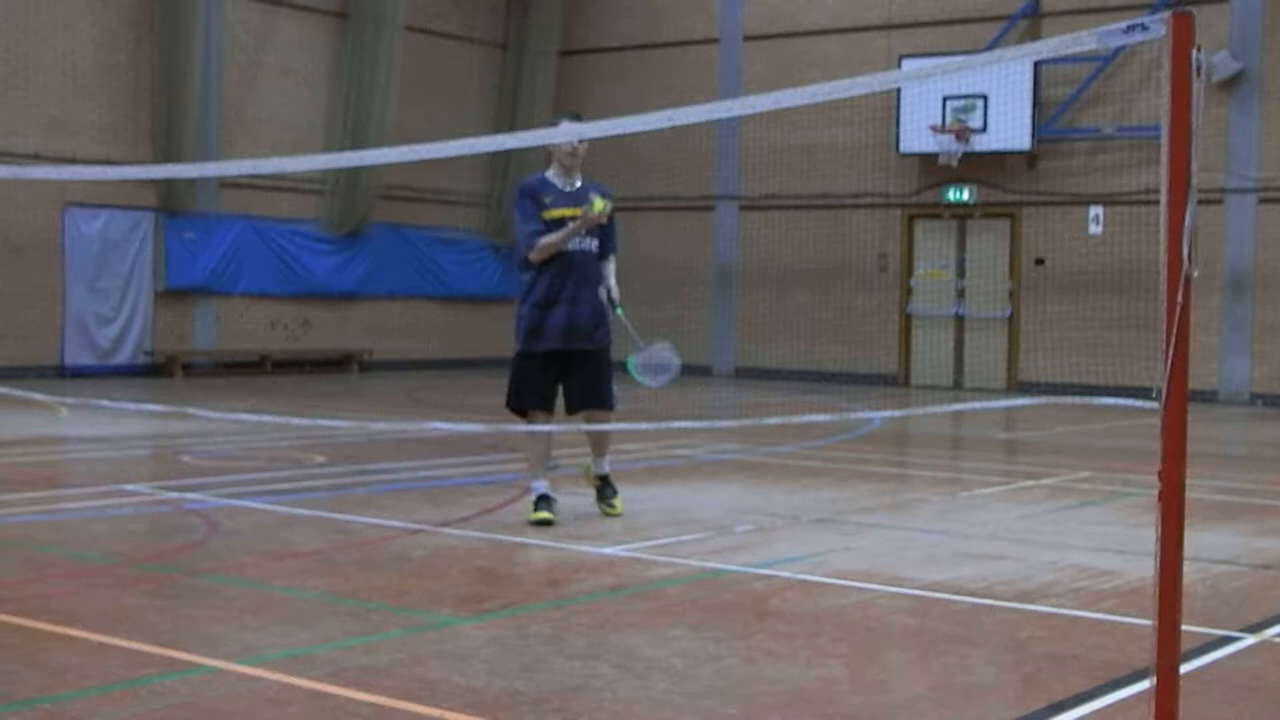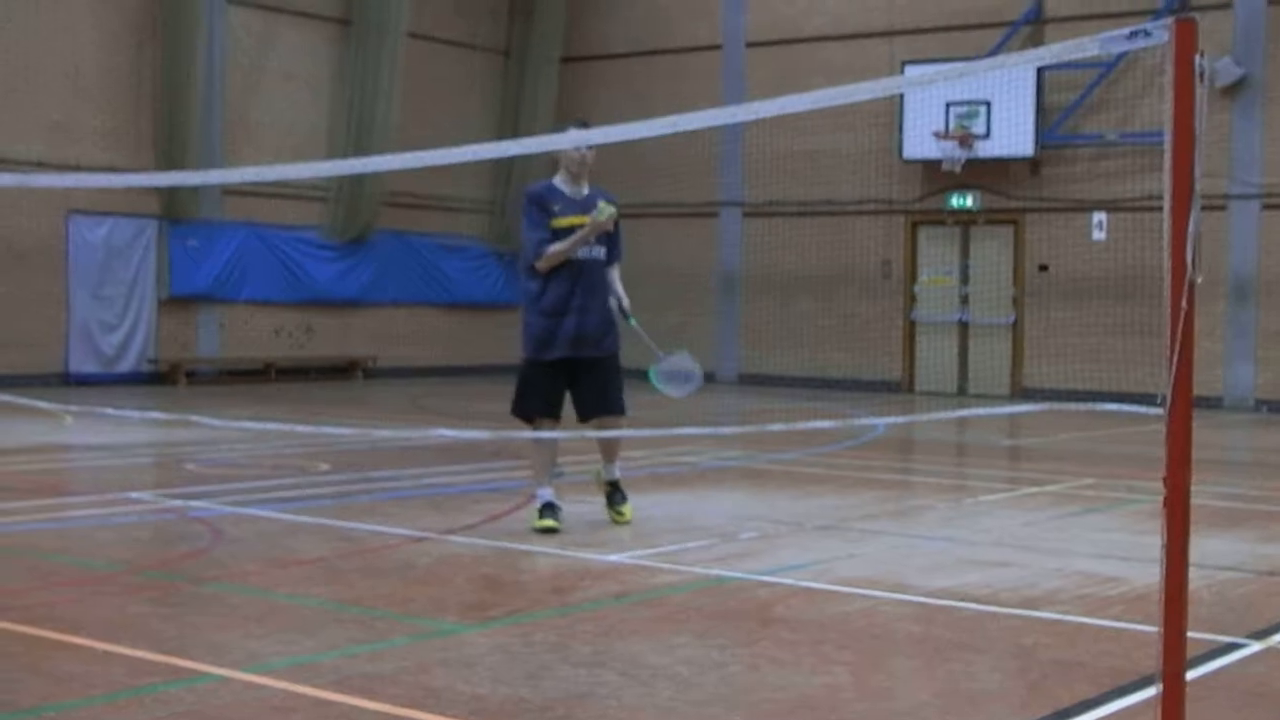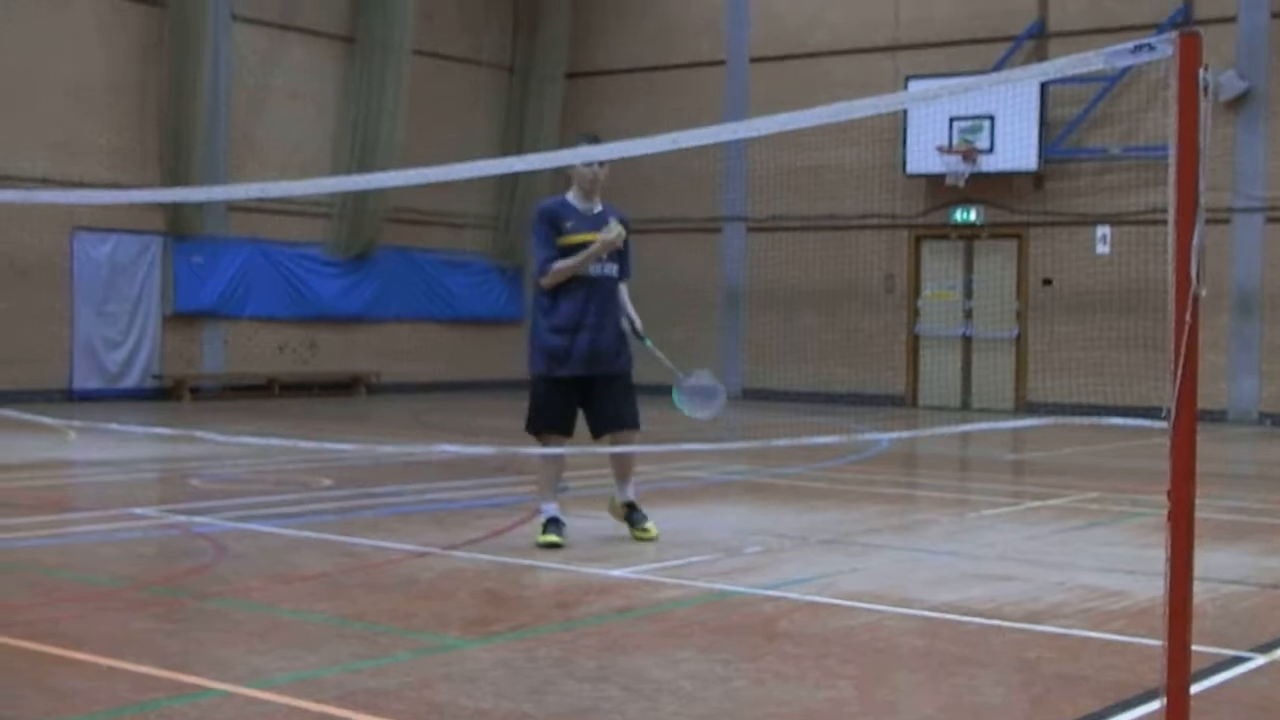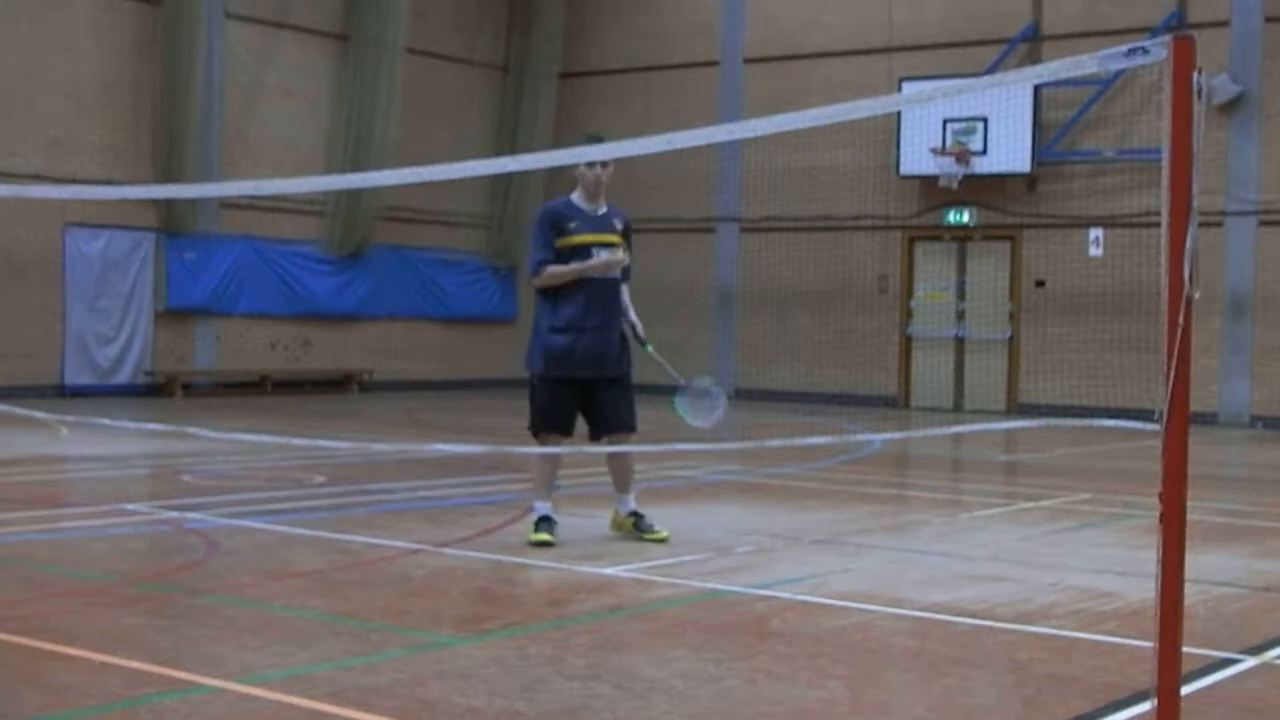
dt=0.1s
person 1, frame 1
left shoulder: (598, 195)
right shoulder: (530, 190)
right elbow: (535, 250)
left wrist: (611, 284)
right wrist: (580, 225)
left hip: (589, 322)
right hip: (542, 321)
left knee: (599, 408)
right knee: (539, 410)
left ankle: (600, 472)
right ankle: (541, 494)
person 1, frame 2
left shoulder: (604, 202)
right shoulder: (538, 197)
right elbow: (542, 259)
left wrist: (619, 291)
right wrist: (587, 232)
left hip: (597, 329)
right hip: (549, 329)
left knee: (610, 414)
right knee: (545, 418)
left ankle: (610, 478)
right ankle: (546, 501)
person 1, frame 3
left shoulder: (616, 219)
right shoulder: (550, 213)
right elbow: (546, 274)
left wrist: (628, 310)
right wrist: (594, 250)
left hip: (608, 346)
right hip: (559, 345)
left knee: (623, 429)
right knee: (553, 434)
left ankle: (625, 500)
right ankle: (551, 517)
person 1, frame 4
left shoulder: (619, 222)
right shoulder: (554, 214)
right elbow: (540, 275)
left wrist: (630, 314)
right wrist: (591, 265)
left hip: (609, 349)
right hip: (560, 346)
left knee: (621, 432)
right knee: (551, 433)
left ankle: (627, 513)
right ankle: (543, 515)
